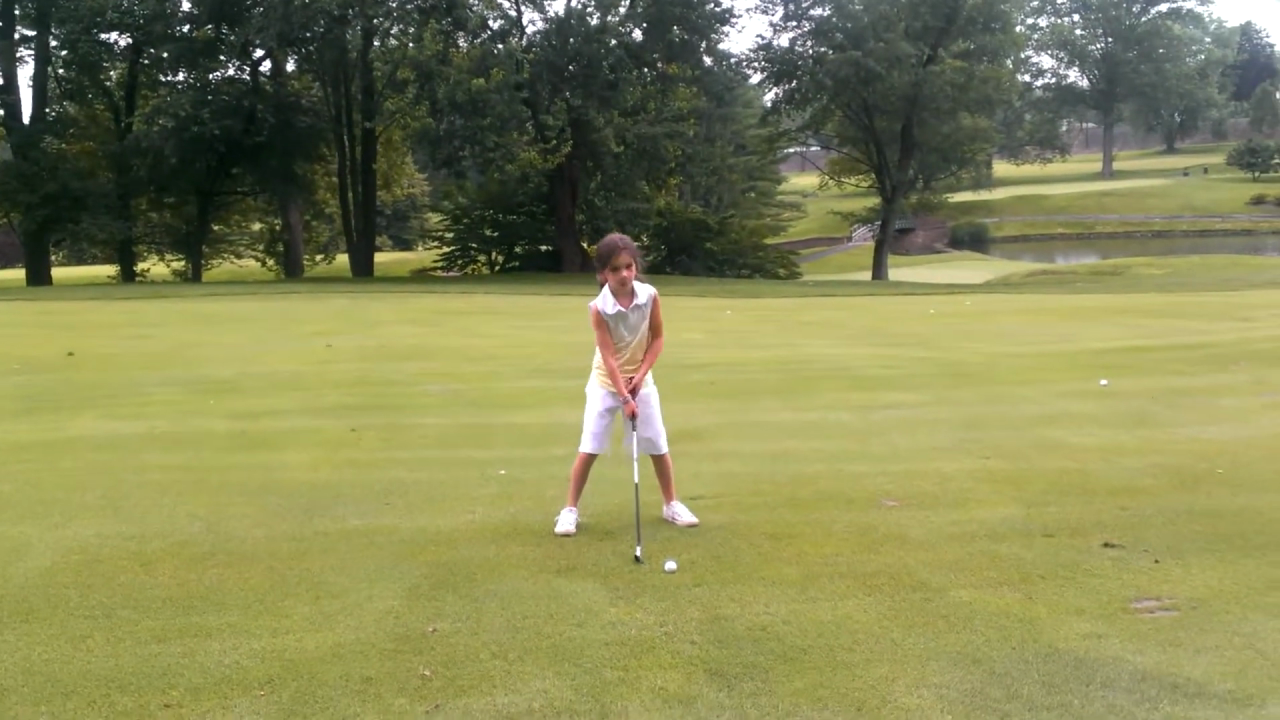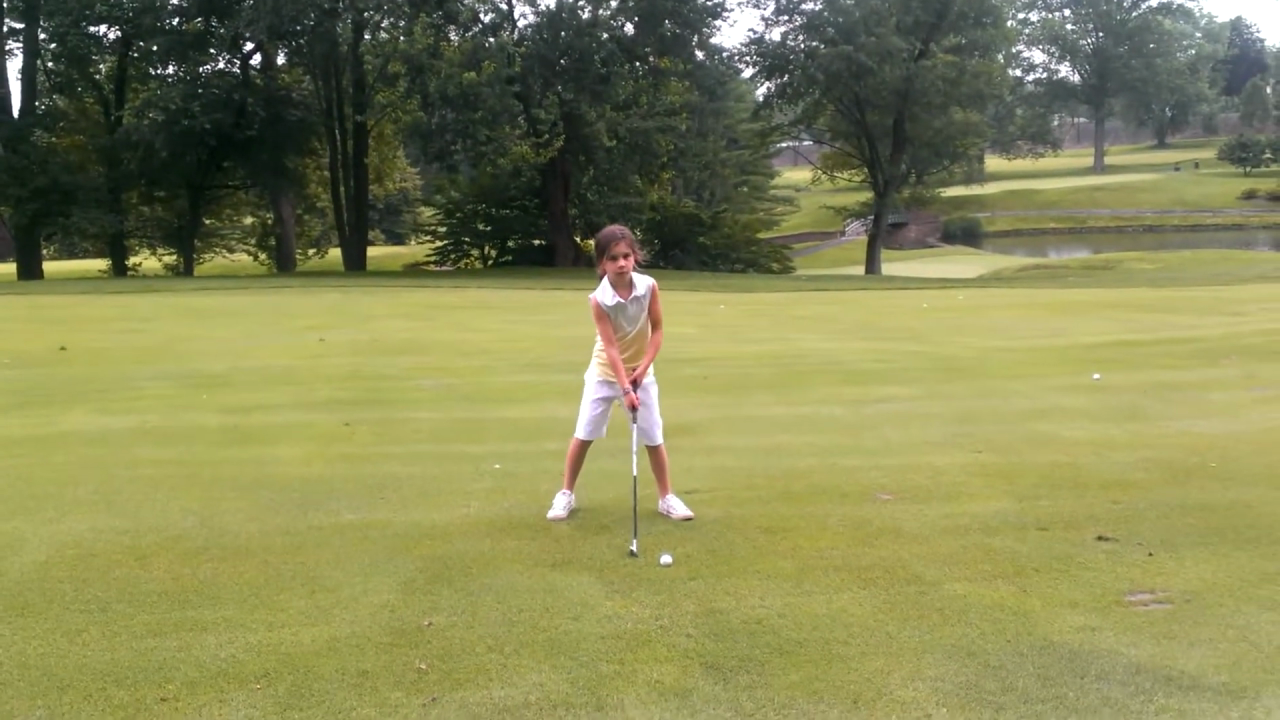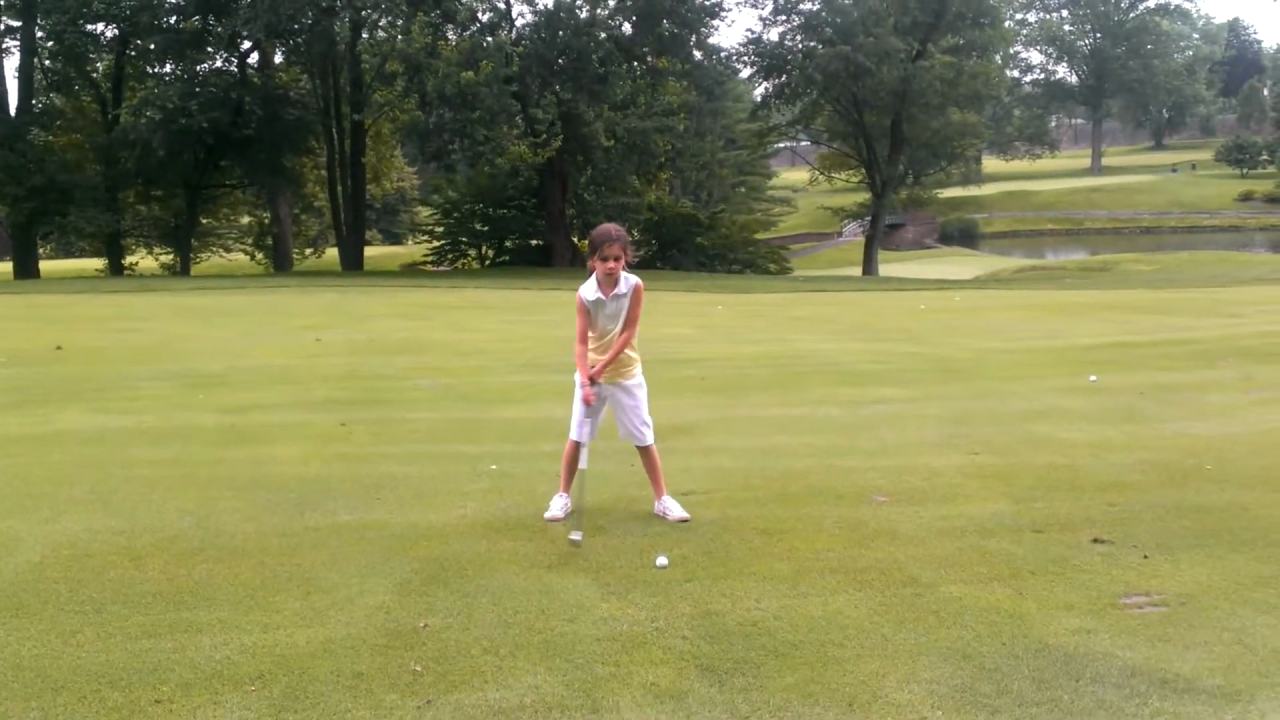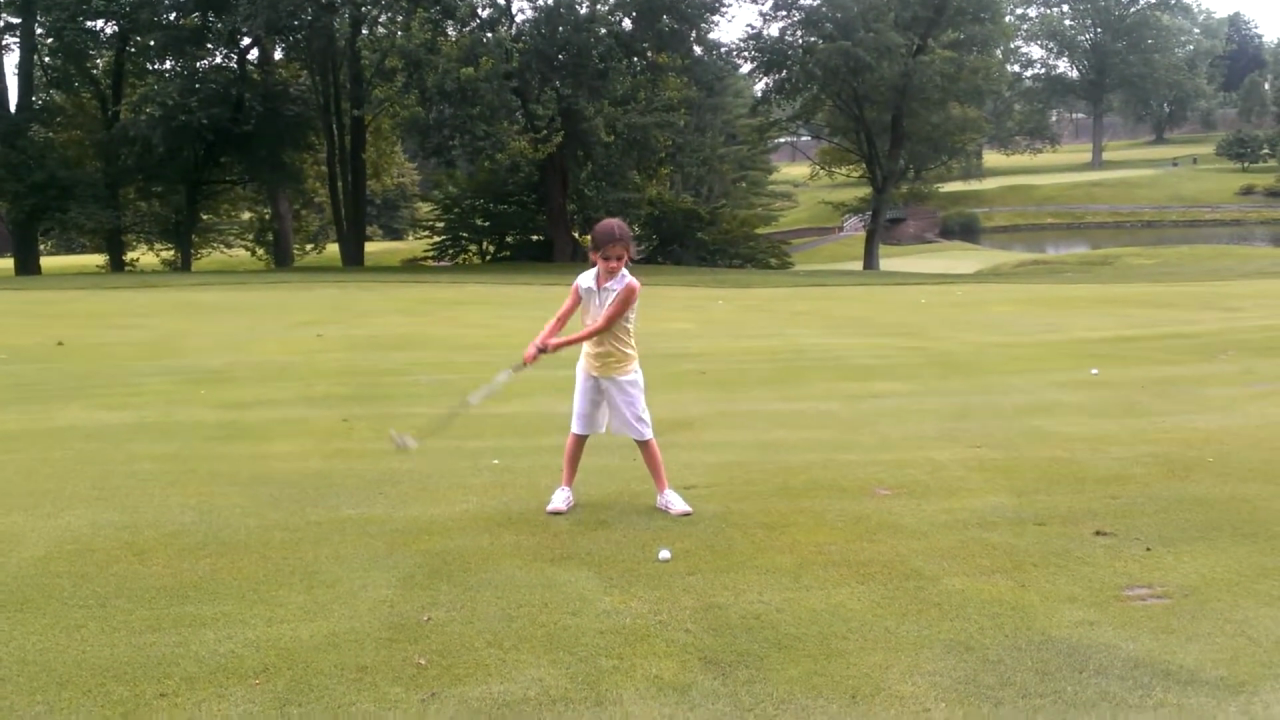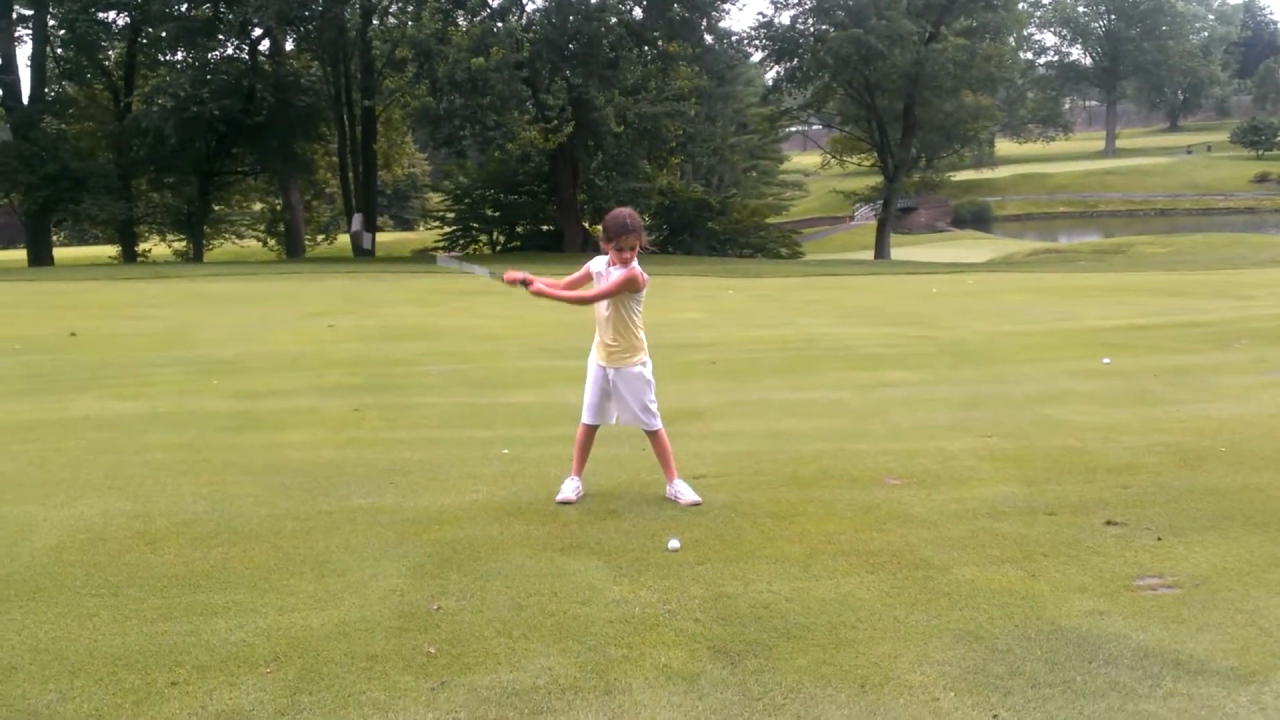
dt=0.2s
person 1, frame 1
left shoulder: (649, 295)
right shoulder: (599, 308)
left elbow: (657, 338)
right elbow: (609, 355)
left wrist: (641, 375)
right wrist: (624, 397)
left hip: (641, 383)
right hip: (606, 384)
left knee: (658, 447)
right knee: (589, 449)
left ankle: (671, 504)
right ankle: (570, 510)
person 1, frame 2
left shoulder: (649, 286)
right shoulder: (598, 299)
left elbow: (657, 330)
right elbow: (611, 346)
left wrist: (643, 368)
right wrist: (624, 388)
left hip: (640, 373)
right hip: (603, 373)
left knee: (654, 438)
right knee: (583, 435)
left ankle: (666, 498)
right ankle: (566, 493)
person 1, frame 3
left shoulder: (634, 286)
right shoulder: (585, 294)
left elbow: (628, 333)
right elbow: (581, 342)
left wrist: (604, 368)
right wrist: (585, 380)
left hip: (626, 374)
right hip: (591, 372)
left knee: (644, 438)
right knee: (577, 436)
left ankle: (662, 499)
right ankle: (563, 496)
person 1, frame 4
left shoulder: (629, 286)
right shoulder: (583, 282)
left elbow: (601, 326)
right elbow: (560, 318)
left wrist: (561, 343)
right wrist: (539, 342)
left hip: (623, 370)
right hip: (589, 367)
left knee: (642, 432)
right knee: (578, 430)
left ankle: (664, 492)
right ankle: (565, 489)
person 1, frame 5
left shoulder: (634, 275)
right shoulder: (597, 265)
left elbow: (588, 297)
right elbow: (562, 285)
left wrist: (545, 291)
right wrist: (531, 279)
left hip: (631, 361)
right hip: (601, 357)
left knee: (651, 422)
right knee: (589, 420)
left ankle: (673, 482)
right ankle: (575, 479)
